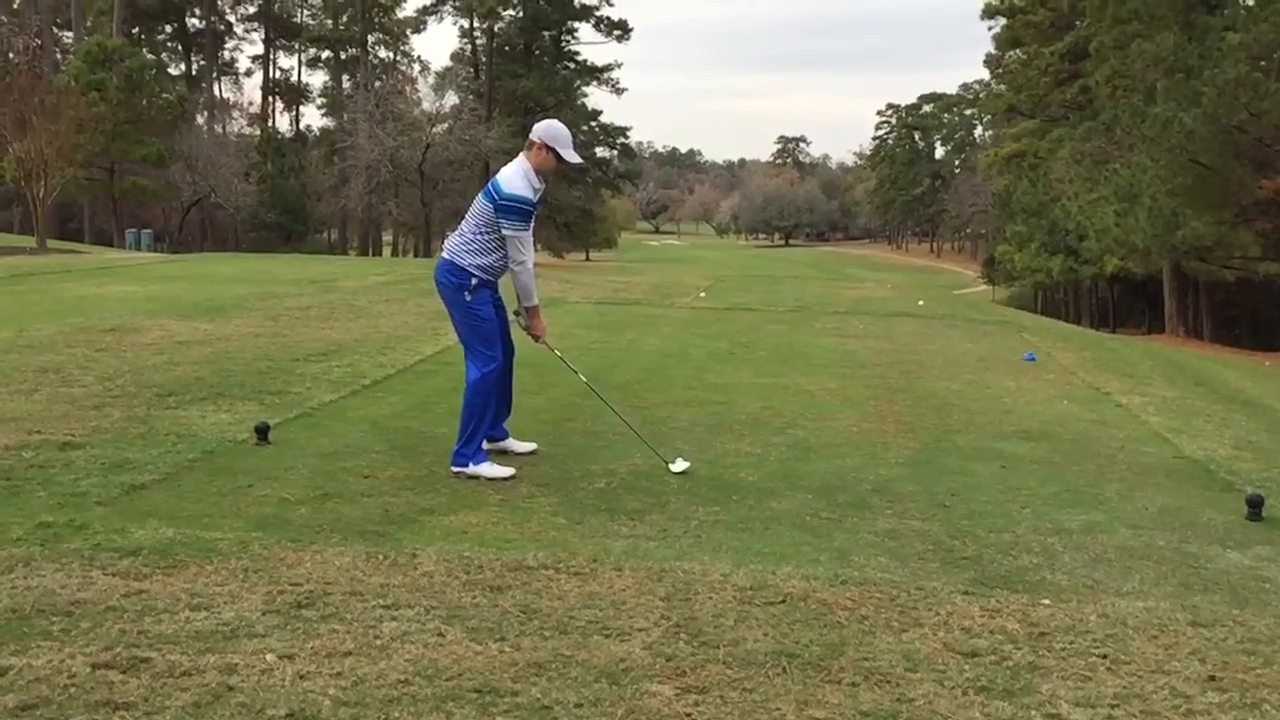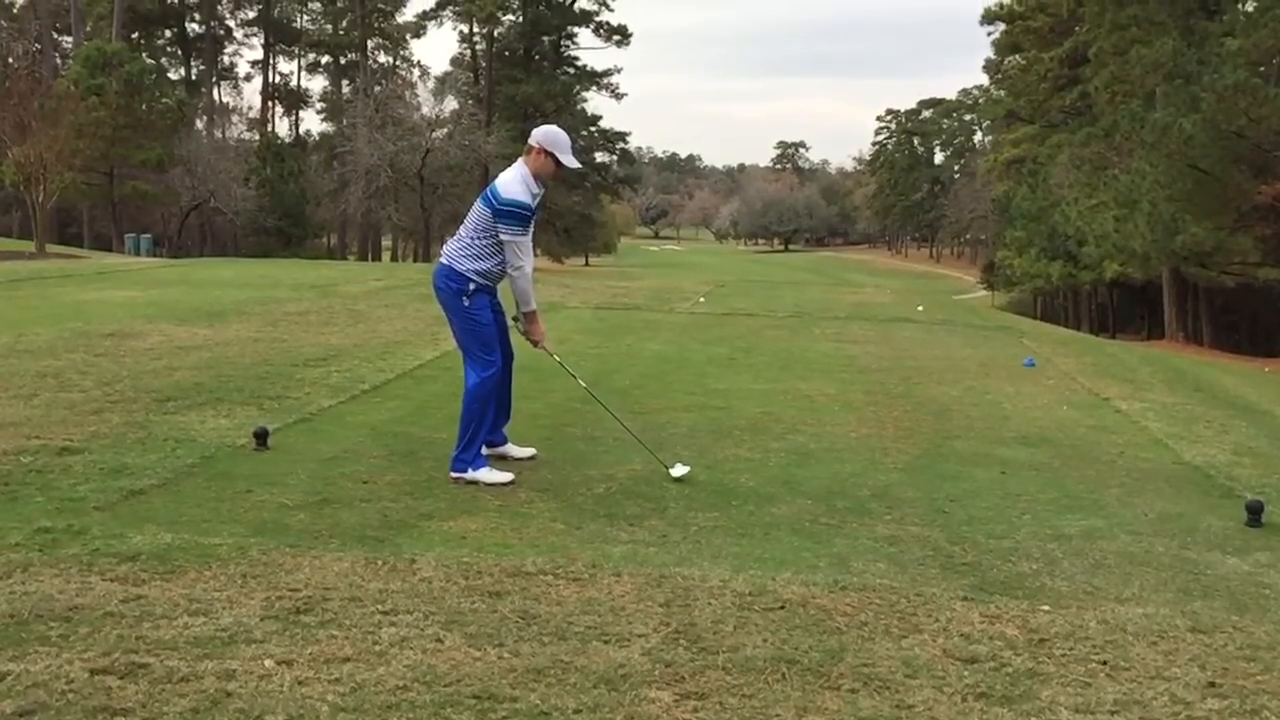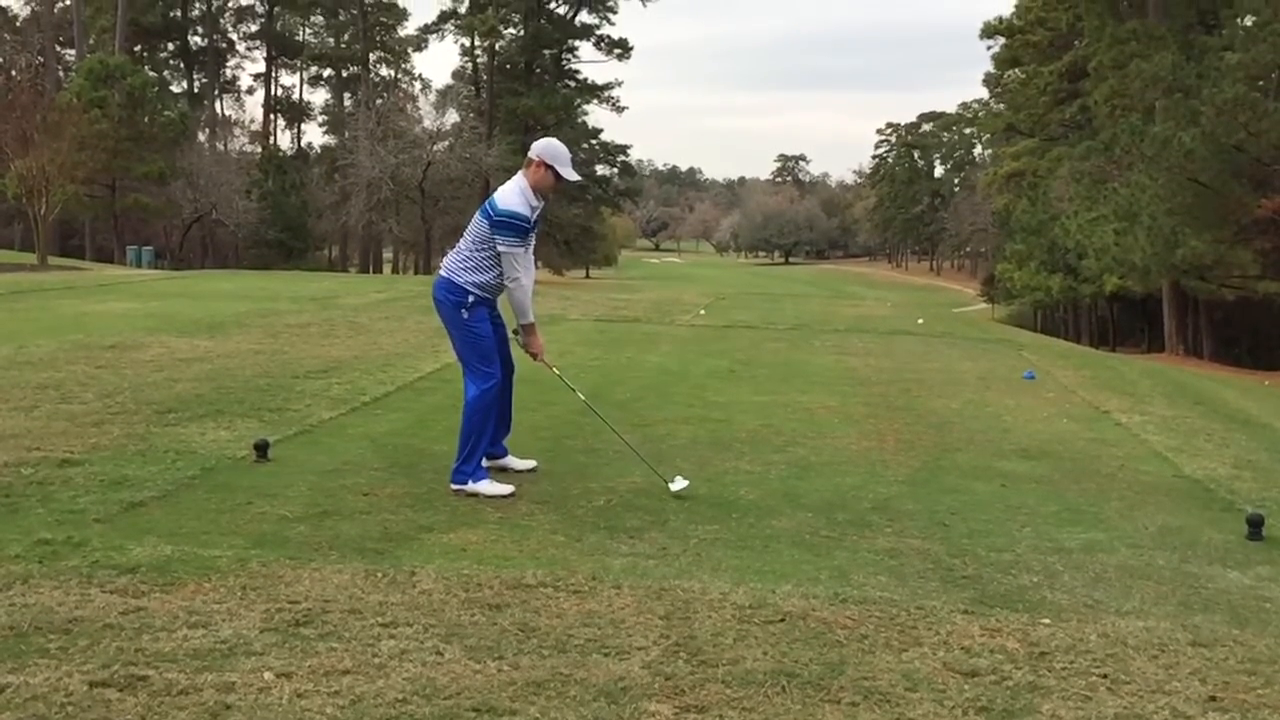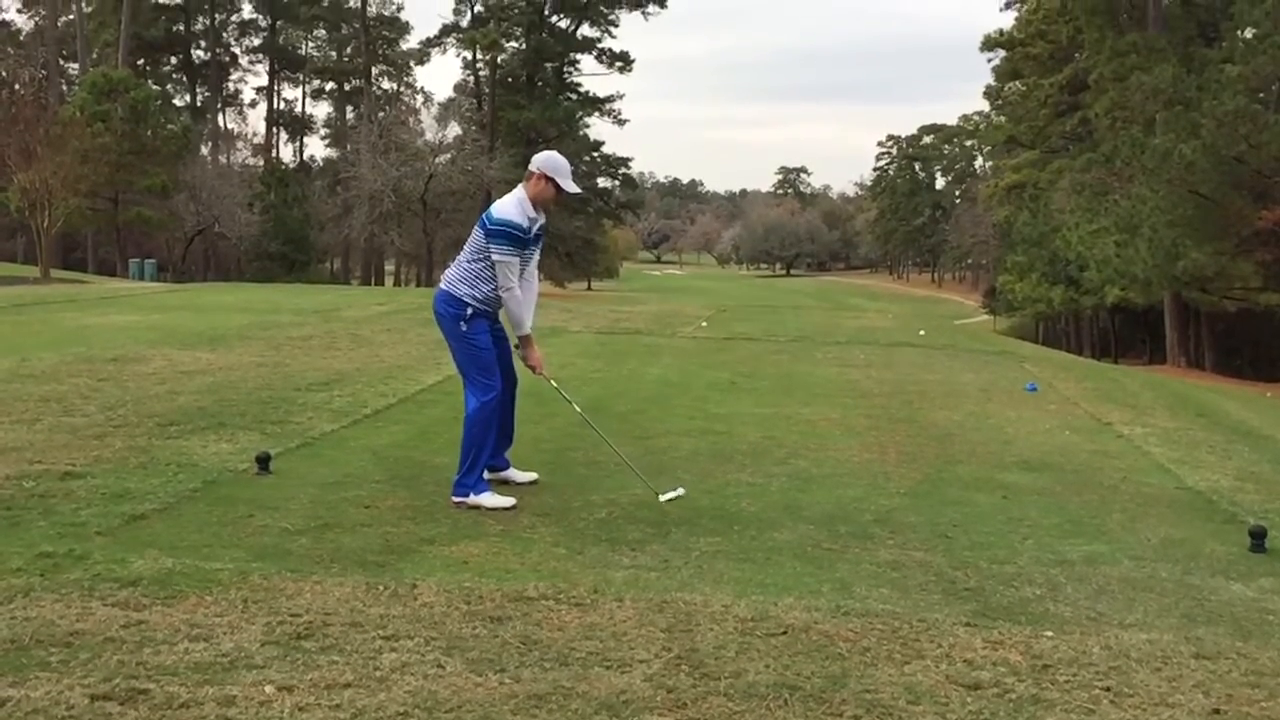
dt=1s
person 1, frame 1
left shoulder: (523, 179)
right shoulder: (516, 190)
left elbow: (520, 255)
right elbow: (520, 260)
left wrist: (526, 305)
right wrist: (534, 312)
left hip: (477, 276)
right hip: (462, 276)
left knee: (503, 354)
right knee: (487, 362)
left ankle: (494, 433)
right ankle: (467, 457)
person 1, frame 2
left shoulder: (525, 186)
right shoulder: (514, 195)
left elbow: (522, 259)
right elbow: (517, 265)
left wrist: (526, 312)
right wrist: (532, 317)
left hip: (477, 281)
right hip: (460, 282)
left knee: (502, 359)
right knee: (485, 367)
left ankle: (493, 439)
right ankle: (467, 463)
person 1, frame 3
left shoulder: (530, 202)
right shoulder: (511, 207)
left elbow: (526, 266)
right elbow: (514, 277)
left wrist: (526, 324)
right wrist: (530, 330)
left hip: (478, 295)
right hip: (459, 294)
left knee: (503, 371)
right knee: (485, 379)
left ankle: (493, 451)
right ankle: (467, 475)
person 1, frame 4
left shoulder: (536, 219)
right shoulder: (507, 218)
left elbow: (529, 278)
right elbow: (509, 288)
left wrist: (526, 335)
right wrist: (527, 343)
left hip: (482, 309)
right hip: (459, 306)
left knee: (506, 383)
right knee: (485, 391)
left ankle: (495, 463)
right ankle: (468, 487)
